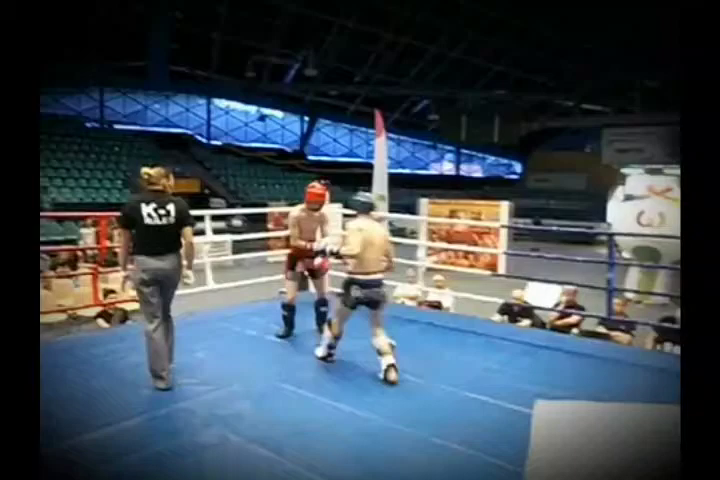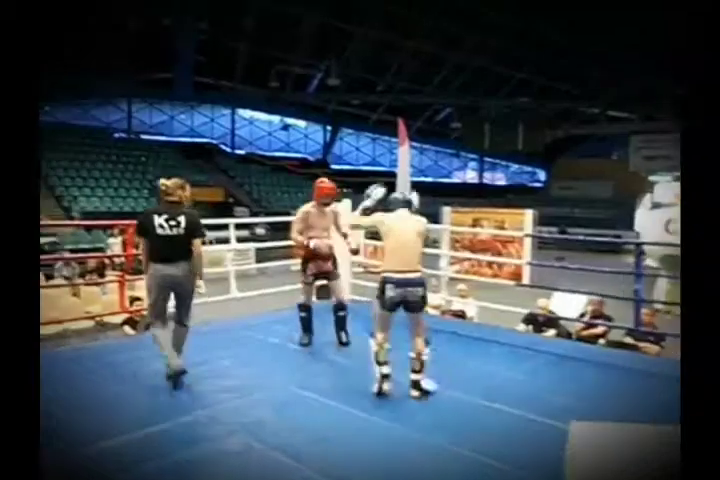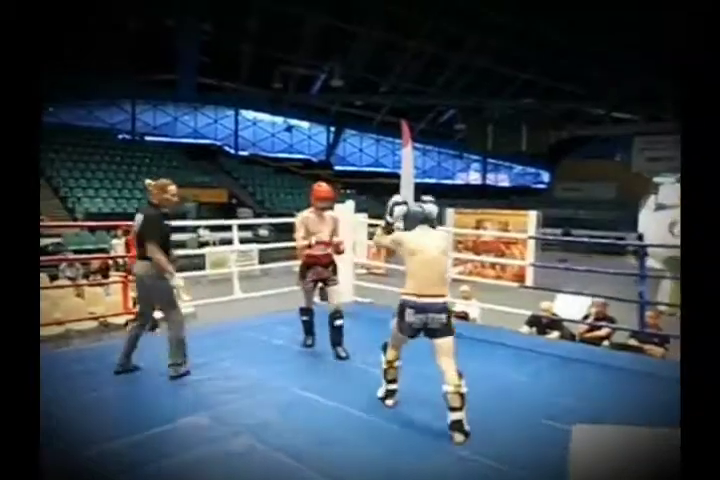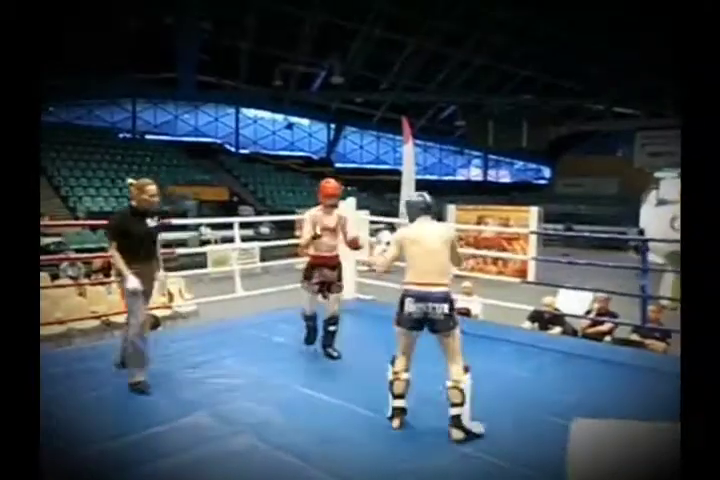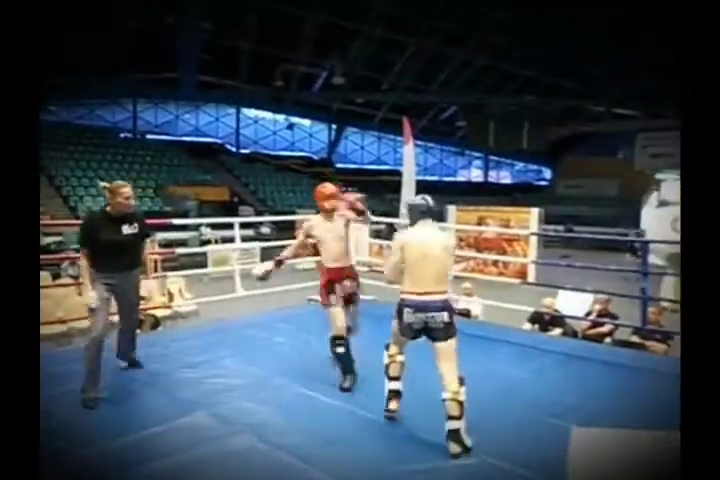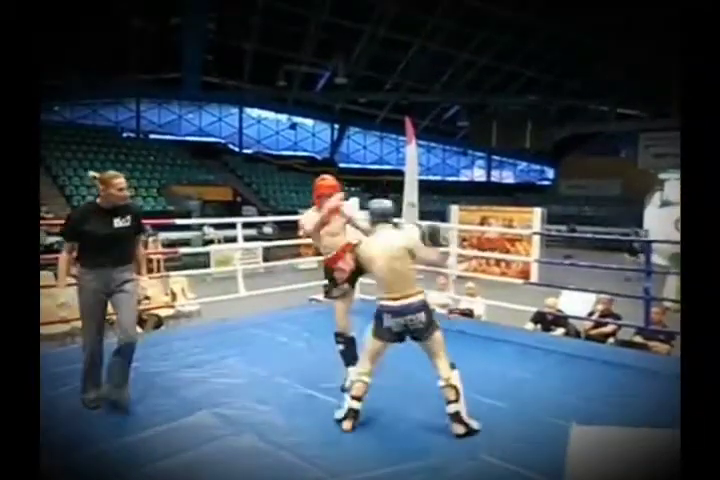
dt=0.3s
person 1, frame 1
left shoulder: (354, 225)
right shoulder: (383, 230)
left elbow: (354, 250)
right elbow: (390, 264)
left wrist: (332, 251)
left hip: (357, 283)
right hip: (377, 284)
left knee: (338, 320)
right knee: (378, 328)
left ankle: (326, 351)
right ankle: (390, 368)
person 1, frame 2
left shoulder: (383, 219)
right shoulder: (421, 222)
left elbow: (355, 221)
left wrist: (368, 202)
right wrist: (413, 210)
left hip: (391, 283)
right hip: (415, 283)
left knee: (382, 333)
right knee: (418, 335)
left ankle: (384, 380)
right ankle: (417, 383)
person 1, frame 3
left shoulder: (403, 237)
right shoulder: (443, 237)
left elbow: (378, 240)
left wrist: (391, 219)
right wrist: (432, 213)
left hip: (411, 306)
right hip: (439, 308)
left knee: (392, 348)
right knee: (449, 366)
left ankle: (389, 393)
right ankle: (458, 425)
person 1, frame 4
left shoulder: (403, 233)
right shoulder: (447, 230)
left elbow: (382, 266)
right elbow: (457, 263)
left wrist: (375, 258)
left hip: (412, 298)
right hip: (440, 300)
left knee: (402, 359)
right knee: (456, 363)
left ankle: (397, 413)
right ankle: (459, 422)
person 1, frame 5
left shoulder: (403, 238)
right shoulder: (447, 238)
left elbow: (390, 278)
left hip: (411, 307)
right hip: (440, 308)
left knee: (395, 347)
right knee: (449, 373)
left ankle: (393, 398)
right ankle: (455, 437)
person 1, frame 6
left shoulder: (364, 248)
right shoulder: (405, 237)
right elbow: (437, 260)
left hip: (388, 312)
right hip: (417, 308)
left knee: (365, 362)
right knee: (442, 362)
left ankle: (349, 415)
right ankle: (459, 420)
person 2, frame 1
left shoulder: (133, 205)
right shoulder: (178, 205)
left elbow: (125, 242)
right elbow: (189, 240)
left wrist: (124, 268)
right wrist: (189, 267)
left hip: (144, 266)
right hip: (171, 264)
left knee: (153, 321)
right knee: (165, 314)
left ankle: (162, 377)
right ankle: (166, 361)
person 2, frame 2
left shoulder: (148, 216)
right shoulder: (190, 216)
left elbow: (144, 250)
right elbow: (197, 251)
left wrist: (147, 273)
right wrist: (199, 276)
left hip: (158, 272)
right hip: (184, 271)
left knee: (158, 321)
right knee: (182, 320)
left ankle: (174, 363)
right ankle: (174, 365)
person 2, frame 3
left shoulder: (145, 213)
right shoulder: (155, 217)
right elbow: (153, 252)
right wrist: (173, 274)
left hip: (144, 270)
right hip: (154, 273)
left knee: (144, 317)
right knee: (175, 319)
left ankle: (123, 362)
right ankle: (178, 366)
person 2, frame 4
left shoulder: (153, 214)
right shoulder: (122, 217)
right elbow: (112, 251)
left wrist: (159, 268)
right wrist: (128, 276)
left hip: (148, 270)
right hip: (132, 272)
left knee: (136, 317)
right knee: (138, 320)
left ankle: (126, 357)
right ankle: (137, 377)
person 2, frame 5
left shoulder: (137, 219)
right shoulder: (93, 221)
left elbow: (142, 250)
right elbow: (84, 257)
right wrist: (89, 289)
left hip: (129, 278)
right hip: (102, 280)
left knee: (130, 324)
right knee: (97, 334)
left ankle: (125, 354)
right ankle: (90, 391)
person 2, frame 6
left shoulder: (131, 211)
right shoulder: (82, 214)
left elbow: (137, 246)
right elbow: (67, 252)
left wrist: (143, 276)
right wrist: (61, 287)
left hip: (124, 277)
right hip: (91, 279)
left knee: (128, 336)
right knee: (92, 339)
left ankle: (115, 391)
right ankle: (91, 391)
person 3, frame 1
left shoulder: (322, 216)
right shoulder: (295, 215)
left elbow: (325, 238)
right elbow: (294, 241)
left wrist: (323, 255)
right wrist: (314, 246)
left hip: (314, 256)
right hip: (297, 257)
left knee: (322, 294)
right knee: (290, 297)
left ankle: (322, 324)
right ankle: (288, 326)
person 3, frame 2
left shoulder: (333, 212)
right shoulder: (305, 211)
left elbow: (339, 228)
right elbow: (294, 236)
left wrist: (348, 239)
right wrist: (311, 243)
left hip: (328, 257)
right hip: (311, 258)
left knee: (340, 298)
right knee: (306, 298)
left ankle: (341, 331)
right ankle: (306, 332)
person 3, frame 3
left shoulder: (333, 218)
right shoulder: (303, 217)
right elbow: (299, 246)
left wrist: (339, 246)
right wrist: (314, 242)
left hip: (328, 263)
right hip: (310, 263)
left knee: (335, 305)
right knee: (307, 303)
left ankle: (337, 344)
right ankle: (309, 334)
person 3, frame 4
left shoulder: (341, 217)
right shoulder: (311, 216)
left elbow: (348, 240)
right elbow: (303, 243)
left wrist: (354, 243)
right wrist: (319, 232)
left hip: (334, 265)
right hip: (316, 265)
left knee: (334, 310)
right knee: (309, 310)
left ankle: (328, 345)
right ankle: (311, 332)
person 3, frame 5
left shoulder: (343, 216)
right shoulder: (310, 225)
left elbow: (363, 219)
right elbow: (295, 246)
left wrist: (359, 207)
right wrist: (275, 263)
left hip: (348, 273)
right hip: (330, 276)
left knee: (350, 325)
right knee: (339, 329)
right ankle: (348, 372)
person 3, frame 6
left shoulder: (343, 211)
right shoulder: (309, 216)
left elbow: (362, 228)
right elbow: (309, 231)
right wrist: (327, 213)
left hip: (352, 256)
right hip: (335, 267)
right knee: (342, 327)
right ankle: (352, 370)
